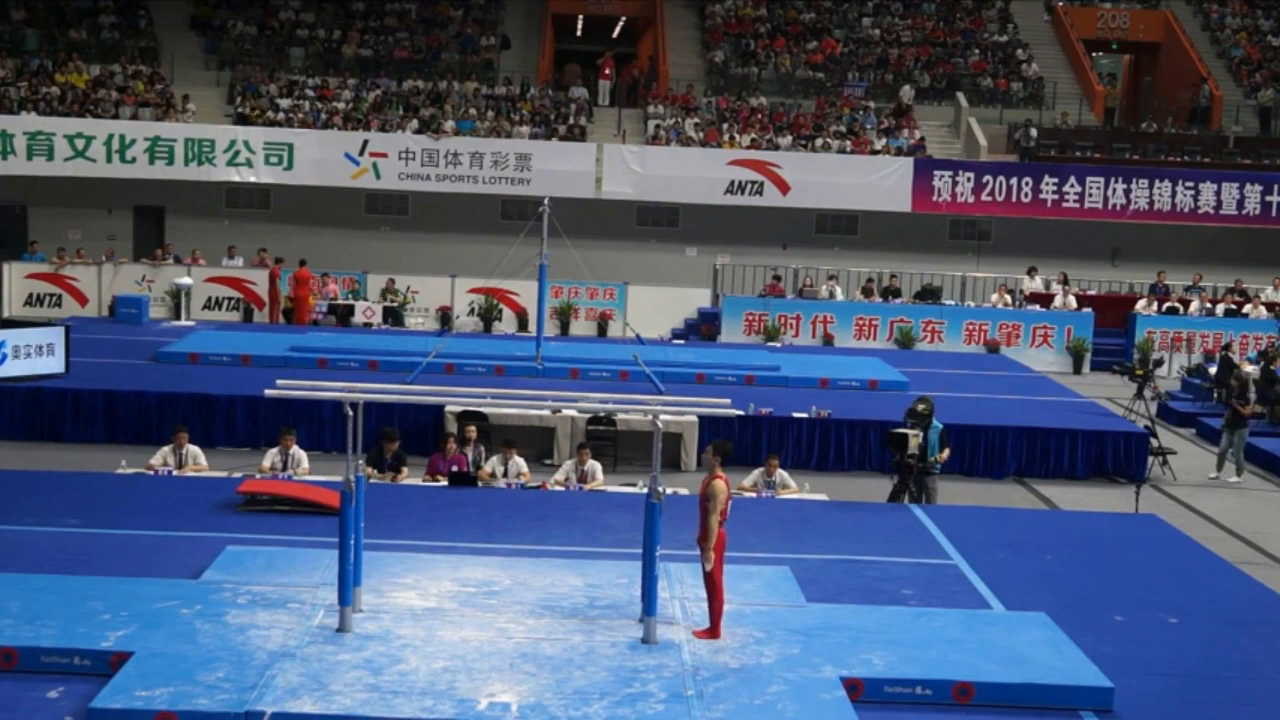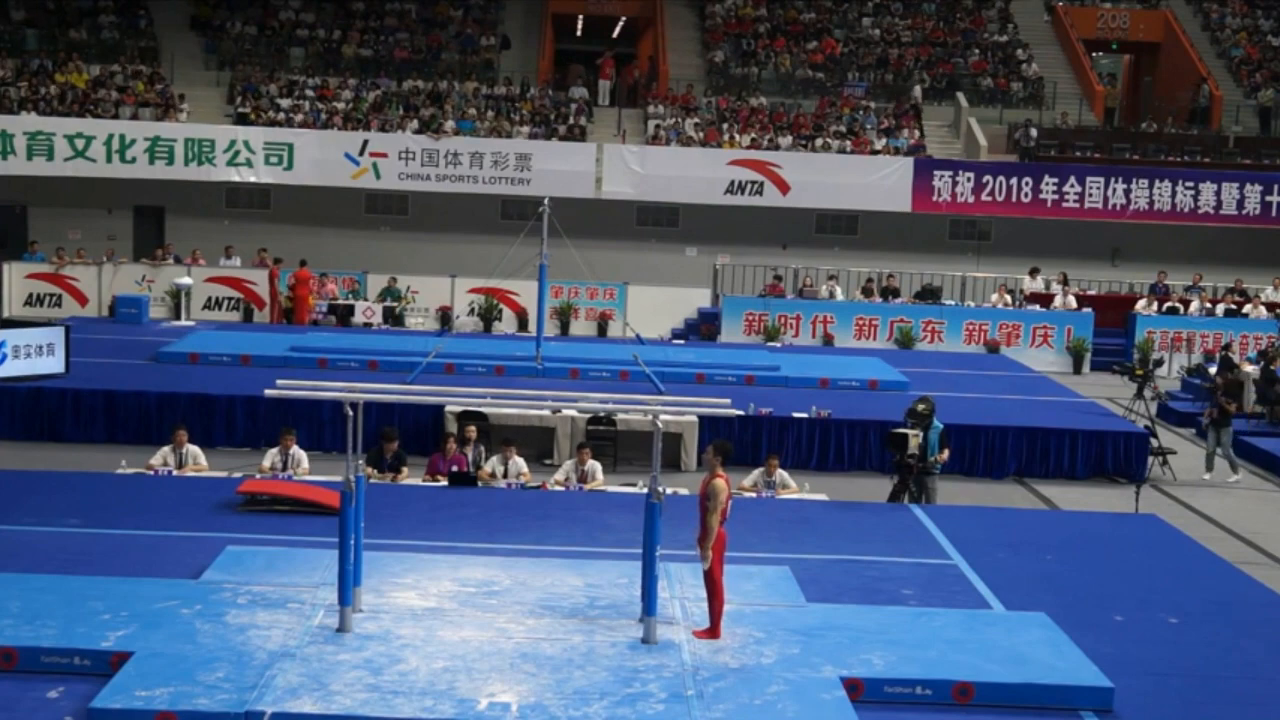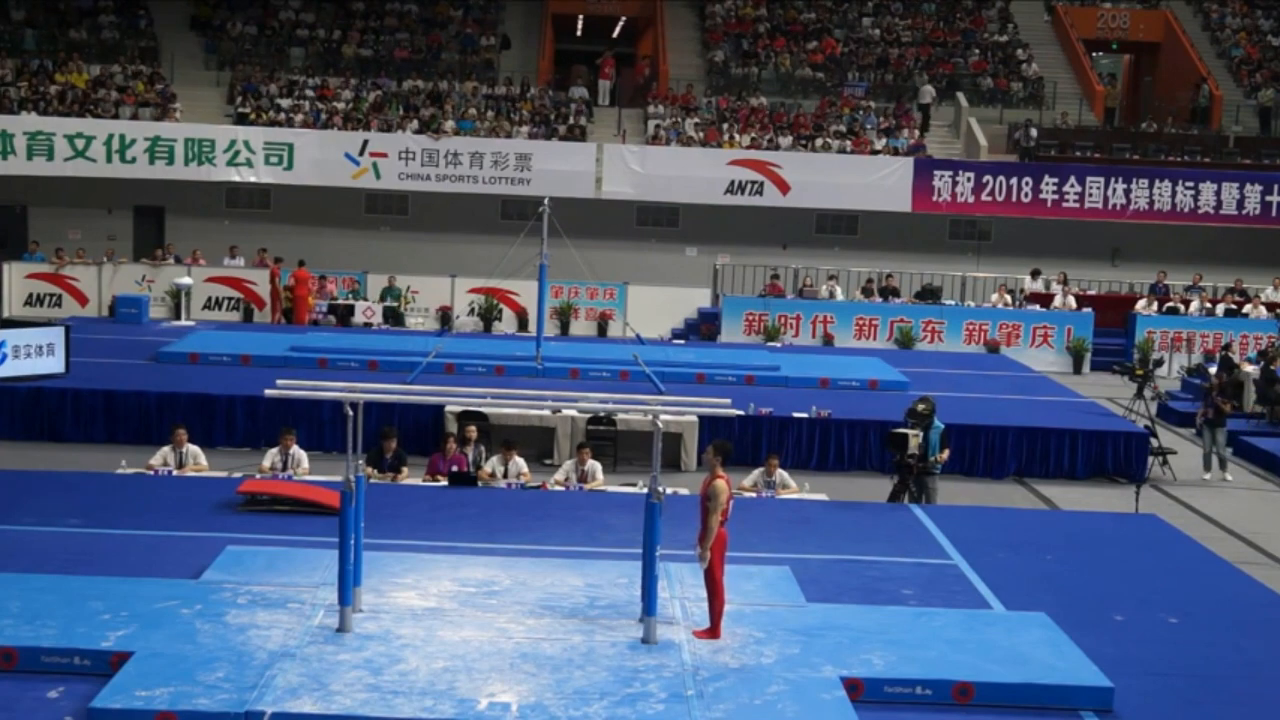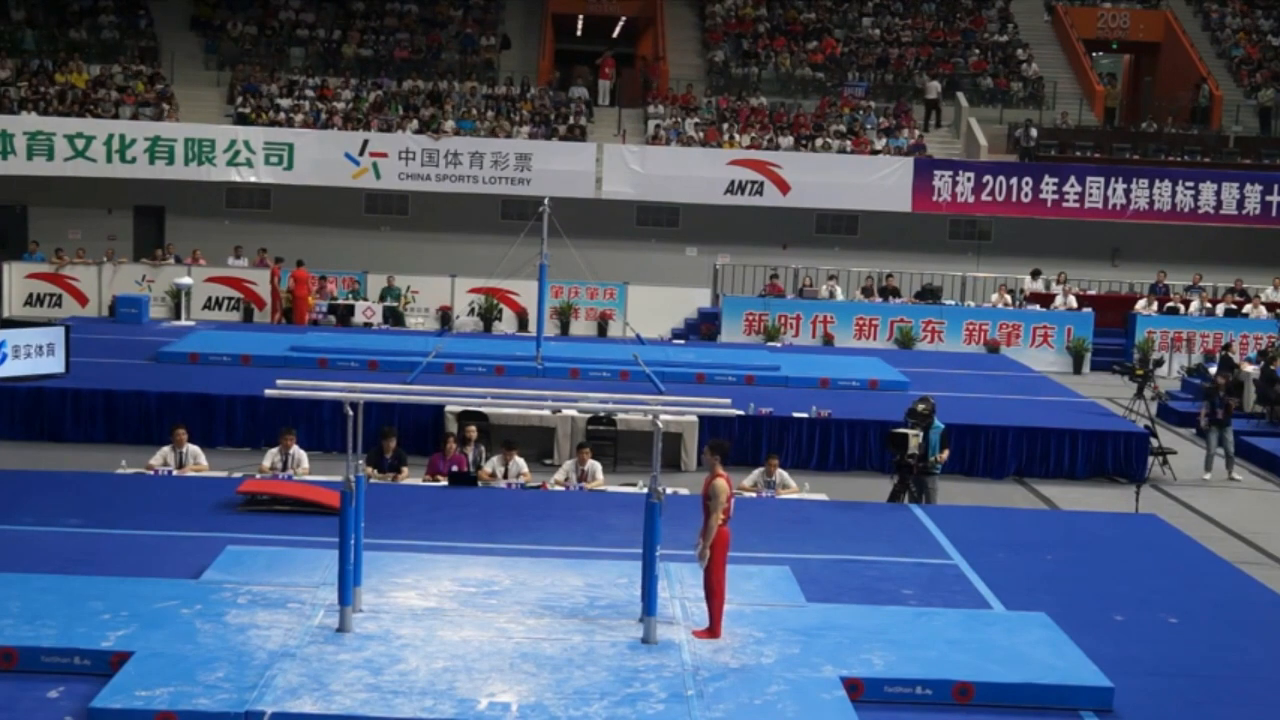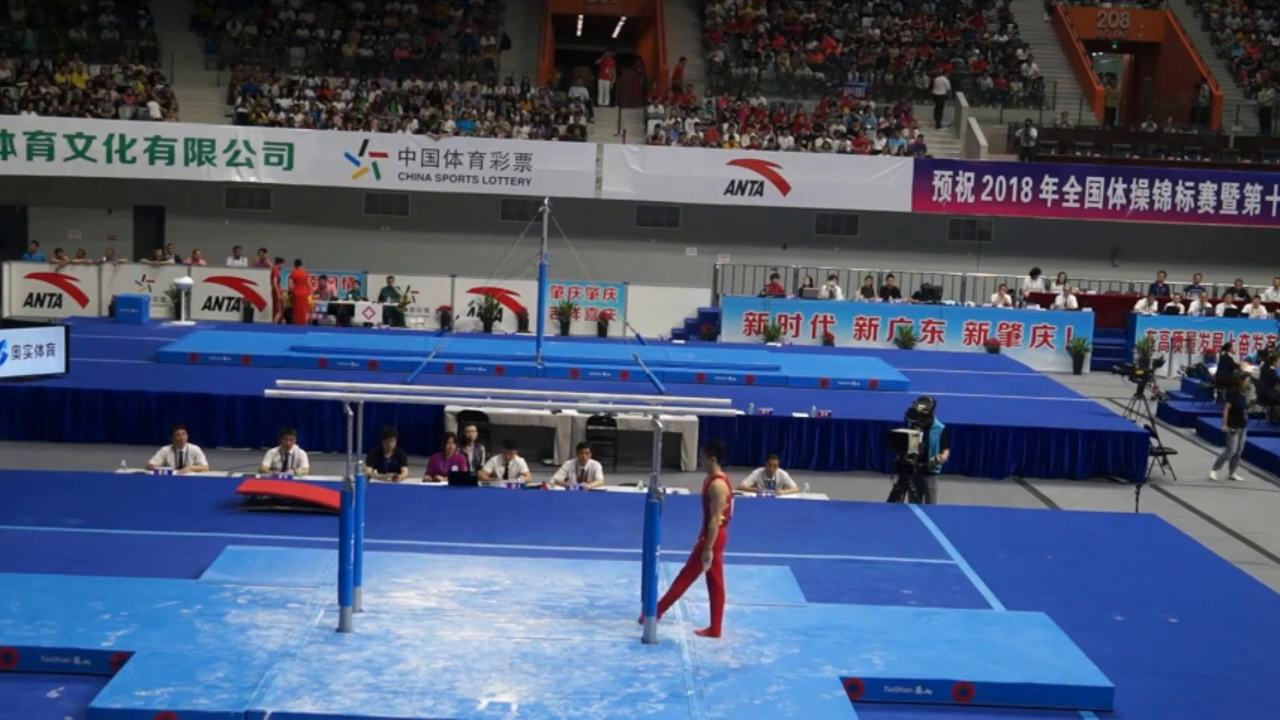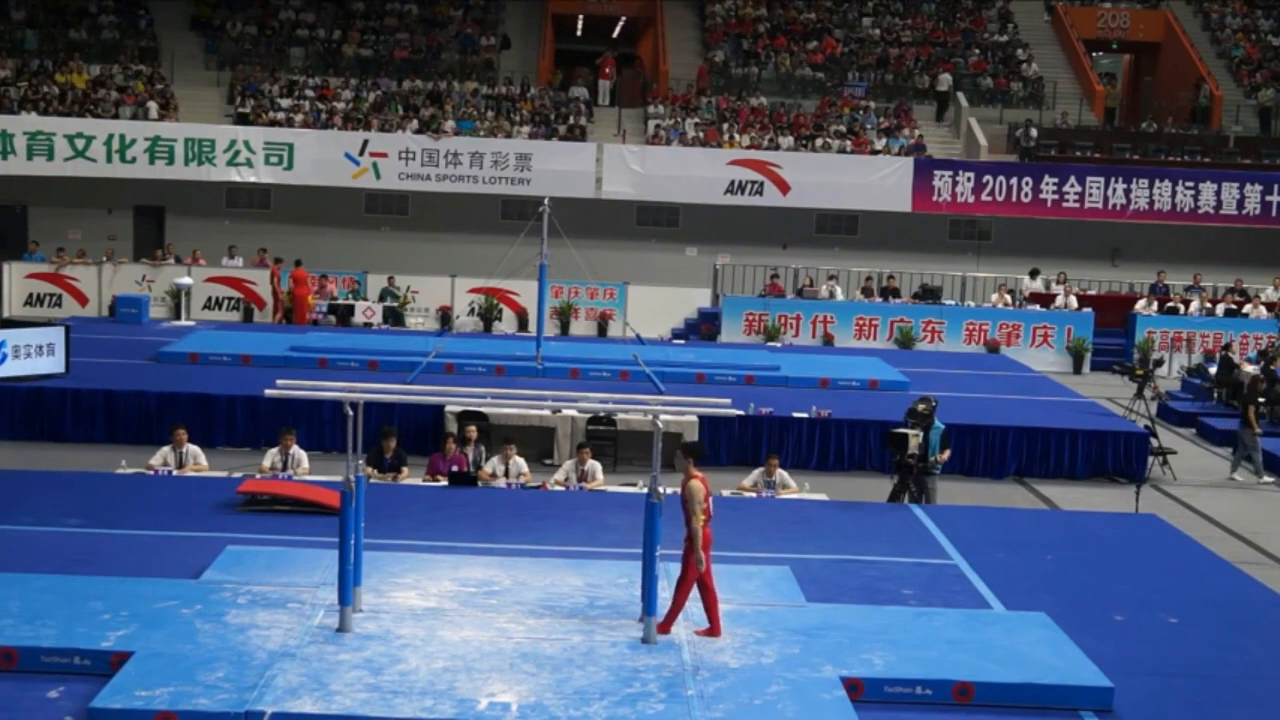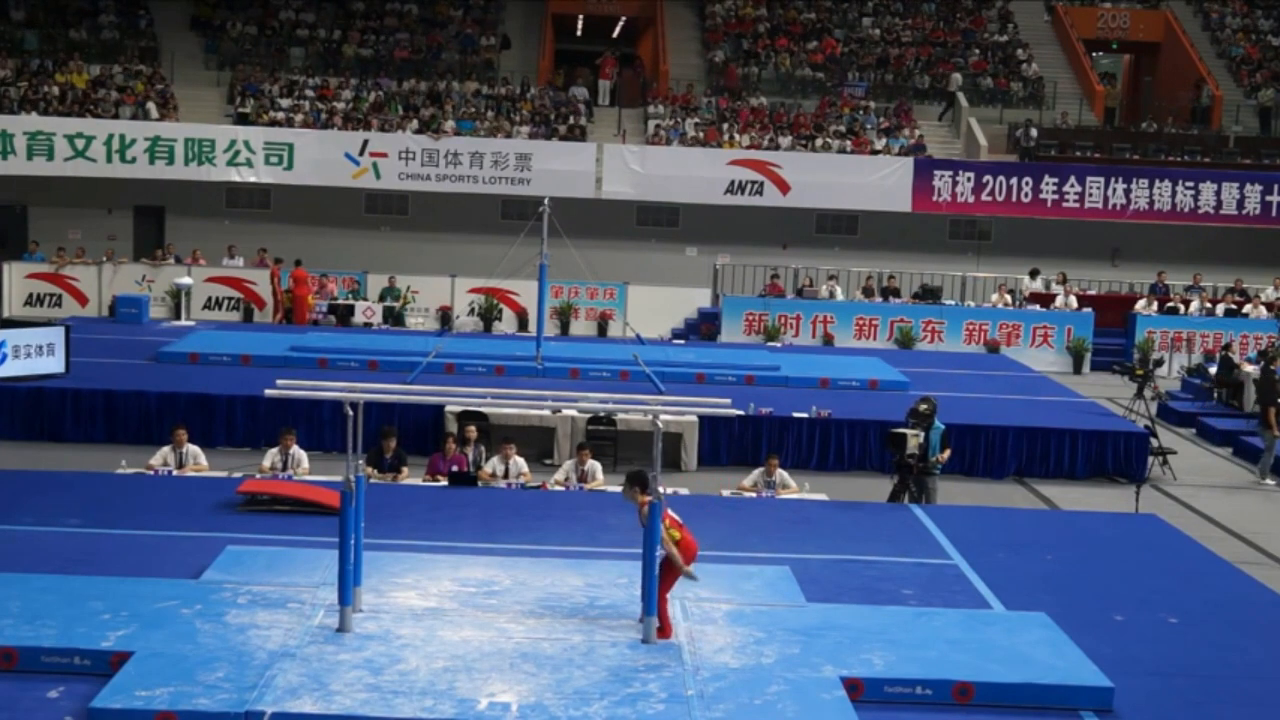
dt=0.5s
person 1, frame 1
left shoulder: (717, 484)
right shoulder: (710, 478)
left elbow: (714, 518)
left wrist: (709, 548)
right wrist: (701, 538)
left hip: (713, 538)
right hip: (708, 537)
left knee: (714, 584)
right knee: (710, 584)
left ankle: (714, 630)
right ankle: (712, 627)
person 1, frame 2
left shoulder: (717, 483)
right shoulder: (710, 478)
left elbow: (714, 518)
left wrist: (707, 547)
right wrist: (702, 540)
left hip: (714, 538)
right hip: (708, 536)
left knee: (714, 584)
right knee: (710, 583)
left ankle: (714, 630)
right ankle: (712, 627)
person 1, frame 3
left shoulder: (718, 484)
right shoulder: (711, 478)
left elbow: (714, 518)
left wrist: (706, 547)
right wrist: (701, 540)
left hip: (714, 538)
right hip: (709, 536)
left knee: (715, 584)
right knee: (711, 584)
left ankle: (714, 630)
right ankle: (713, 627)
person 1, frame 4
left shoulder: (718, 483)
right shoulder: (712, 478)
left elbow: (716, 517)
left wrist: (706, 546)
right wrist: (701, 537)
left hip: (717, 536)
right hip: (712, 535)
left knee: (712, 583)
right knee: (715, 583)
left ankle: (713, 629)
right ankle: (713, 627)
person 1, frame 5
left shoulder: (717, 485)
right shoulder: (715, 479)
left elbow: (715, 519)
left wrist: (707, 549)
right wrist: (704, 543)
left hip: (713, 537)
right hip: (713, 535)
left knee: (686, 576)
right knee: (715, 583)
left ankle: (657, 611)
right ankle: (715, 628)
person 1, frame 6
left shoulder: (692, 485)
right shoulder: (695, 479)
left elbow: (695, 519)
left wrist: (697, 550)
left hip: (698, 538)
right hip: (702, 535)
left knee: (684, 583)
right knee: (705, 583)
left ankle: (666, 625)
right ankle: (714, 627)
person 1, frame 7
left shoulder: (646, 511)
right shoulder: (649, 503)
left elbow: (665, 542)
left wrist: (683, 567)
left hip: (684, 548)
right hip: (684, 544)
left knee: (657, 588)
left ankle: (664, 629)
right ankle: (662, 624)
